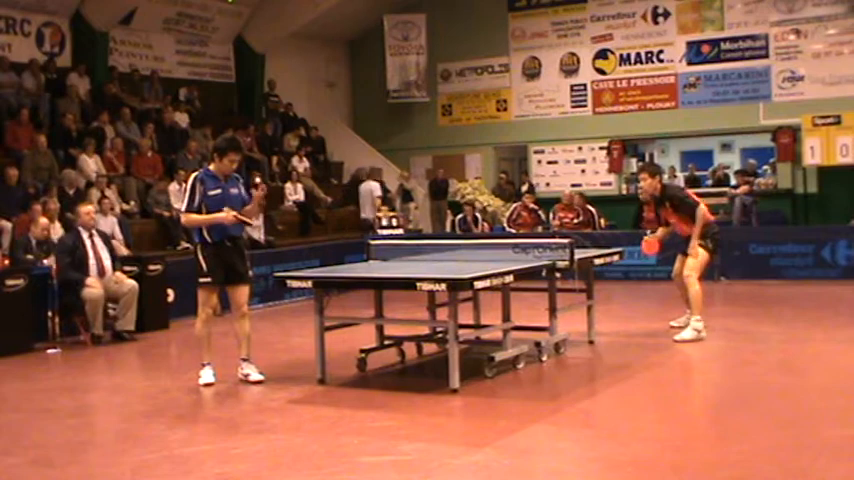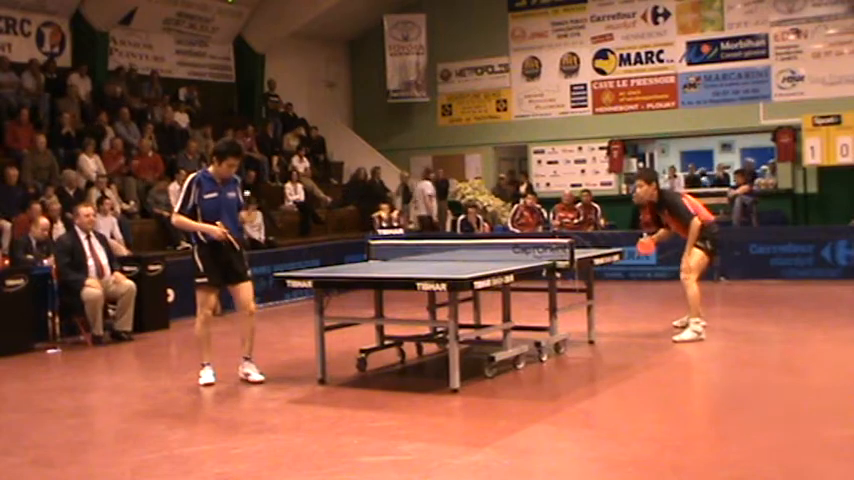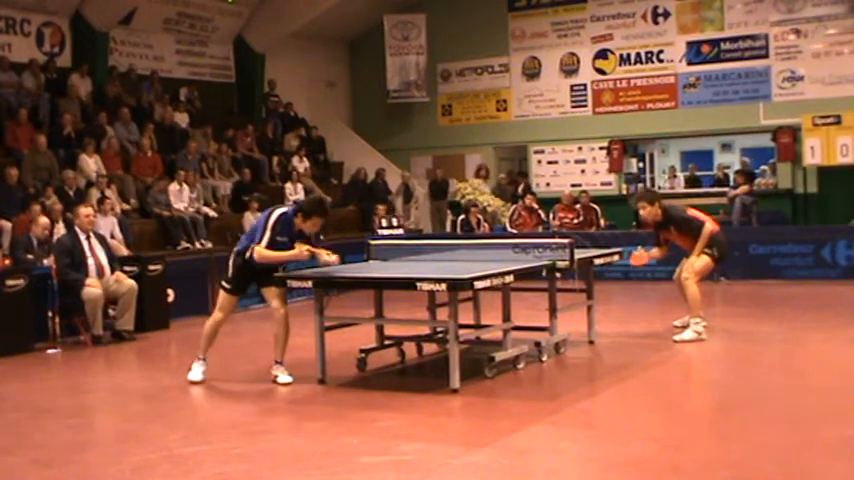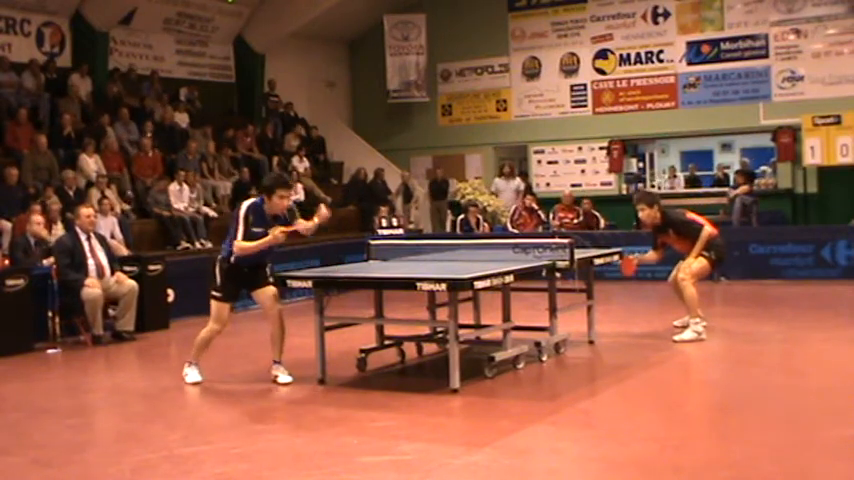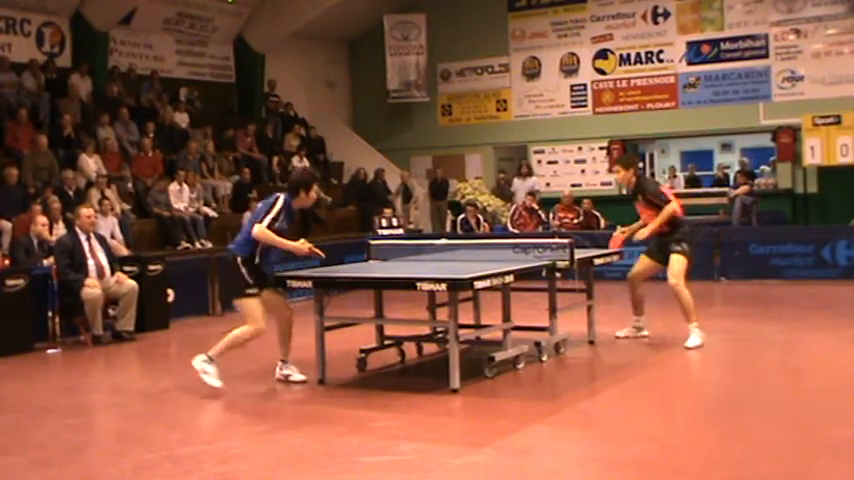
dt=1s
person 1, frame 1
left shoulder: (236, 180)
right shoulder: (199, 180)
left elbow: (248, 215)
right elbow: (185, 219)
left wrist: (257, 199)
right wrist: (216, 217)
left hip: (235, 248)
right hip: (211, 250)
left knee: (242, 309)
right knee: (206, 311)
left ankle: (245, 364)
right ankle: (206, 366)
person 1, frame 2
left shoulder: (234, 182)
right shoulder: (196, 182)
right elbow: (177, 218)
right wrist: (207, 228)
left hip: (234, 250)
right hip: (208, 251)
left knee: (249, 308)
right knee: (205, 312)
left ankle: (246, 365)
right ankle: (206, 367)
person 1, frame 3
left shoulder: (311, 224)
right shoulder: (276, 217)
left elbow: (317, 251)
right elbow: (259, 255)
left wrist: (326, 258)
right wrist: (293, 254)
left hip: (270, 267)
right hip: (245, 260)
left knee: (281, 311)
right knee: (220, 315)
left ankle: (278, 366)
right ankle: (200, 361)
person 1, frame 4
left shoulder: (283, 209)
right shoulder: (248, 209)
left elbow: (303, 227)
right elbow: (238, 248)
left wrist: (316, 220)
right wrist: (268, 240)
left hip: (258, 267)
right hip: (231, 267)
left knee: (276, 312)
right knee: (217, 325)
left ankle: (277, 366)
right ankle: (191, 364)
person 1, frame 5
left shoulder: (289, 207)
right shoulder: (280, 202)
right elbow: (257, 231)
left wrist: (295, 246)
right wrist: (291, 246)
left hip: (255, 266)
right hip: (242, 264)
left knee: (285, 315)
right knee: (257, 326)
left ankle: (284, 366)
right ankle: (207, 359)
person 2, frame 1
left shoulder: (673, 193)
right shoulder: (656, 200)
left elbow: (701, 209)
right elbow: (666, 225)
left wrist: (695, 239)
right wrist: (655, 237)
left hip: (705, 234)
right hip: (691, 236)
left knee: (689, 274)
right knee: (677, 275)
left ankle: (697, 326)
right ankle: (691, 315)
person 2, frame 2
left shoulder: (670, 199)
right shoulder: (655, 205)
left elbow: (695, 222)
right elbow: (668, 228)
left wrist: (687, 253)
right wrist: (652, 239)
left hip: (706, 234)
right hip: (696, 236)
left knee: (688, 276)
right knee: (685, 276)
left ankle: (696, 328)
right ankle: (696, 316)
person 2, frame 3
left shoulder: (675, 215)
right shoulder: (658, 224)
left elbow: (707, 227)
right elbow: (662, 250)
left wrist: (694, 255)
right wrist: (646, 255)
left hip: (714, 243)
right hip: (699, 246)
left knee: (688, 276)
right knee: (679, 278)
left ankle: (697, 328)
right ankle: (696, 316)
person 2, frame 4
left shoulder: (675, 219)
right shoulder: (657, 227)
left elbow: (706, 231)
right elbow: (657, 254)
left wrist: (691, 257)
right wrist: (640, 259)
left hip: (711, 247)
right hip: (696, 250)
left knee: (684, 278)
right knee: (674, 281)
left ankle: (697, 328)
right ankle: (696, 316)
person 2, frame 5
left shoulder: (646, 186)
right shoulder: (636, 190)
left elbow: (671, 207)
left wrist: (649, 228)
right wrist: (631, 229)
left hip: (676, 236)
right hip: (660, 238)
left knee: (675, 283)
right knee: (633, 278)
left ankle: (695, 330)
right ankle: (638, 325)
person 3, frame 1
left shoulder: (103, 236)
right shoulder: (67, 241)
left elbow: (114, 259)
right elbow: (64, 271)
left wrist: (117, 271)
right wrist: (85, 279)
left hip: (108, 280)
right hip: (85, 284)
left knee: (131, 286)
right knee: (95, 294)
left ankle: (122, 330)
right ankle: (96, 334)
person 3, frame 2
left shoulder: (100, 237)
right shoulder: (65, 241)
left elbow: (112, 260)
right elbow: (63, 271)
left wrist: (116, 271)
right wrist: (85, 280)
left hip: (107, 280)
right hip: (83, 284)
left knee: (129, 286)
right knee: (95, 294)
left ankle: (120, 330)
right ankle: (97, 334)
person 3, frame 3
left shoulder: (99, 237)
right shoulder: (64, 242)
left elbow: (112, 260)
right elbow: (63, 272)
left wrist: (116, 271)
right wrist: (85, 280)
left hip: (108, 280)
right hip: (84, 284)
left knee: (130, 285)
right knee: (95, 294)
left ankle: (121, 329)
right ankle: (97, 334)
person 3, frame 4
left shoulder: (100, 238)
right shoulder: (65, 242)
left elbow: (112, 260)
right elbow: (63, 271)
left wrist: (117, 272)
right wrist: (84, 279)
left hip: (108, 281)
right hip: (84, 284)
left knee: (131, 286)
right knee: (95, 294)
left ankle: (122, 329)
right ankle: (97, 334)
person 3, frame 5
left shoulder: (99, 238)
right shoulder: (65, 242)
left elbow: (112, 260)
right elbow: (63, 272)
left wrist: (117, 272)
right wrist: (84, 280)
left hip: (108, 281)
right hip: (84, 285)
left knee: (131, 286)
right knee: (95, 294)
left ankle: (122, 329)
right ankle: (97, 334)
